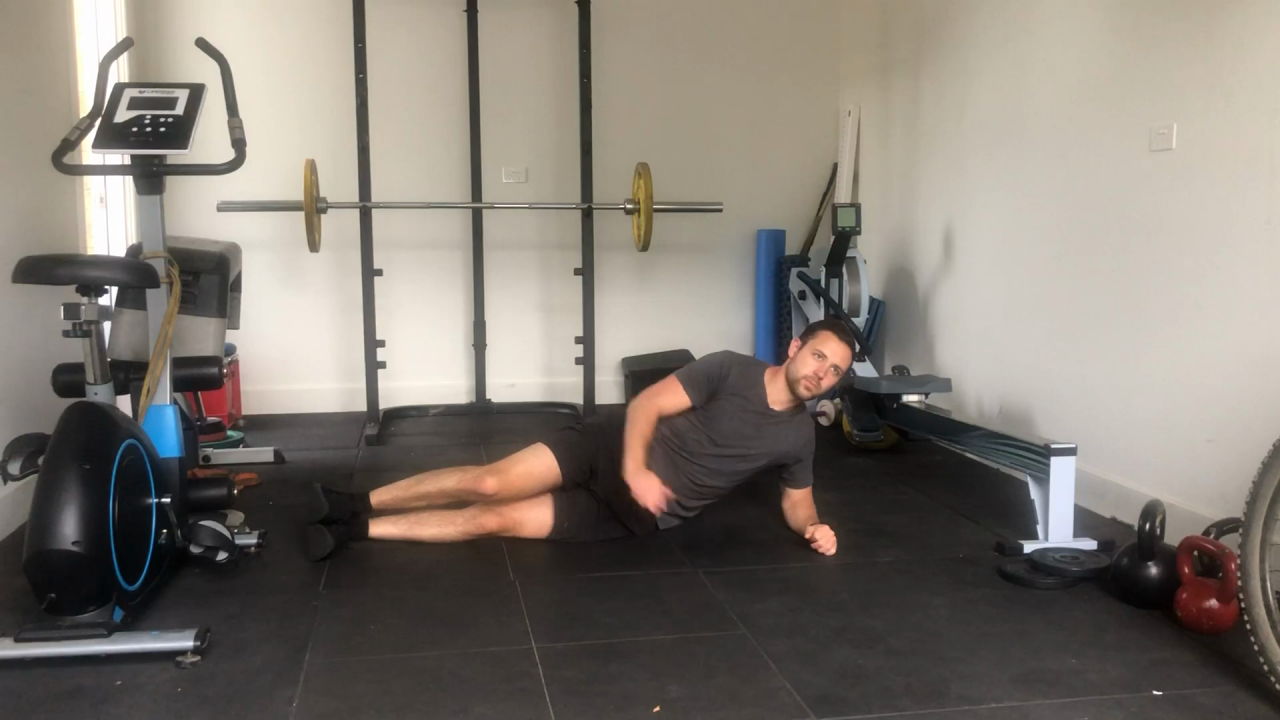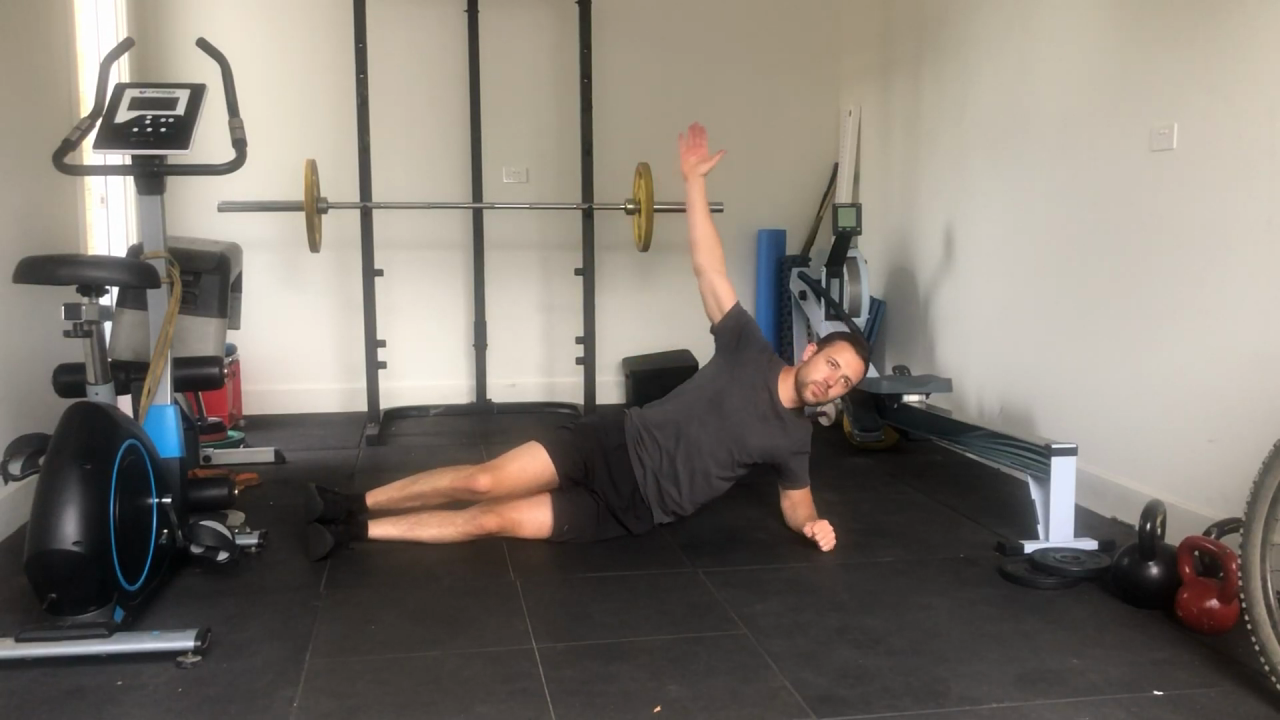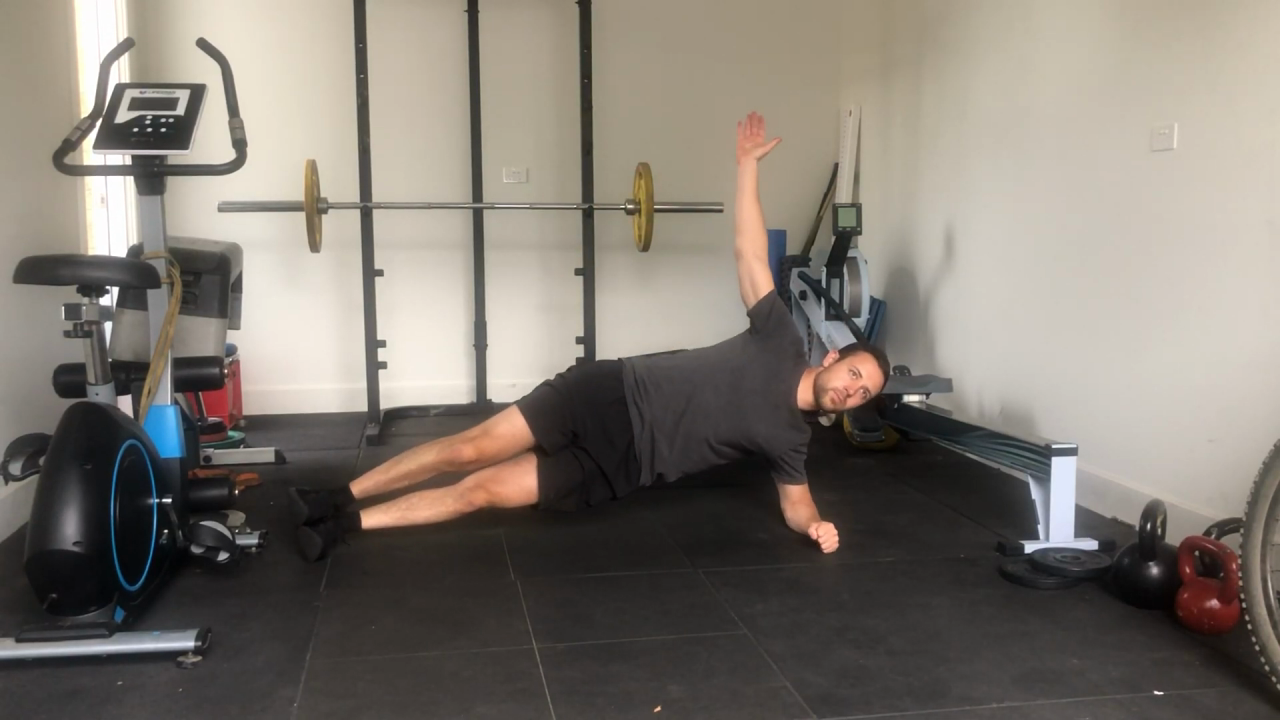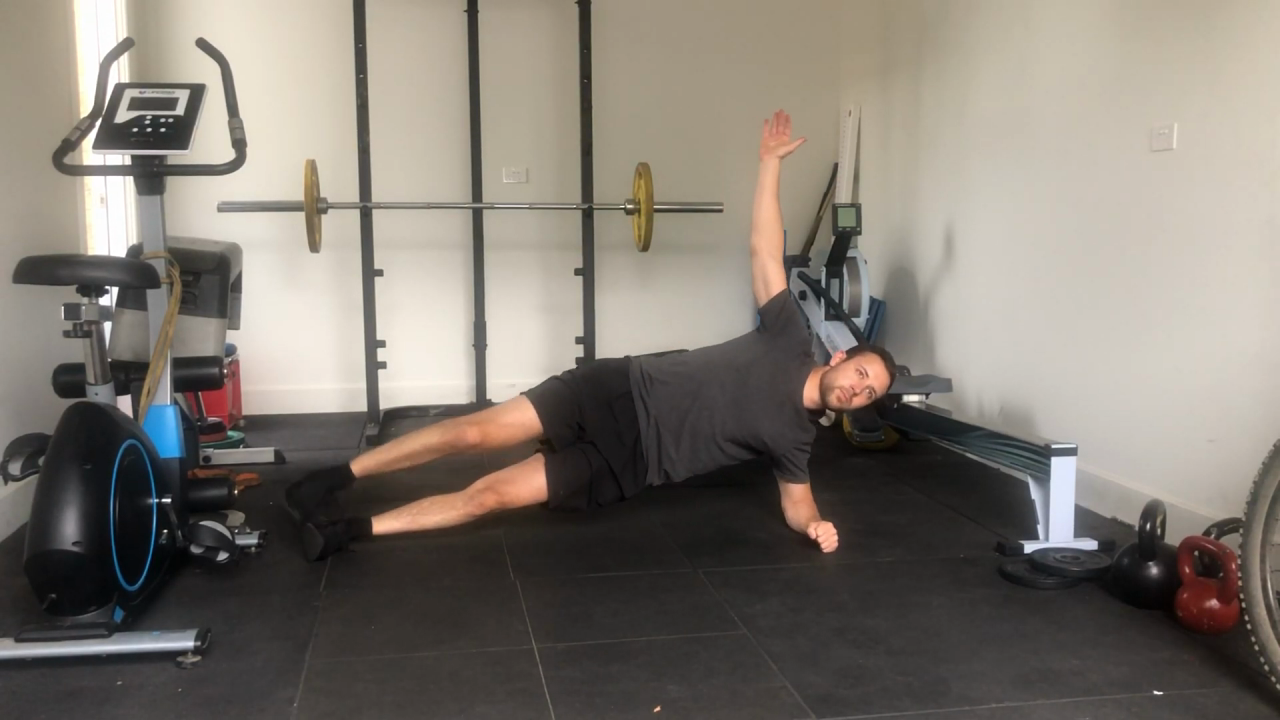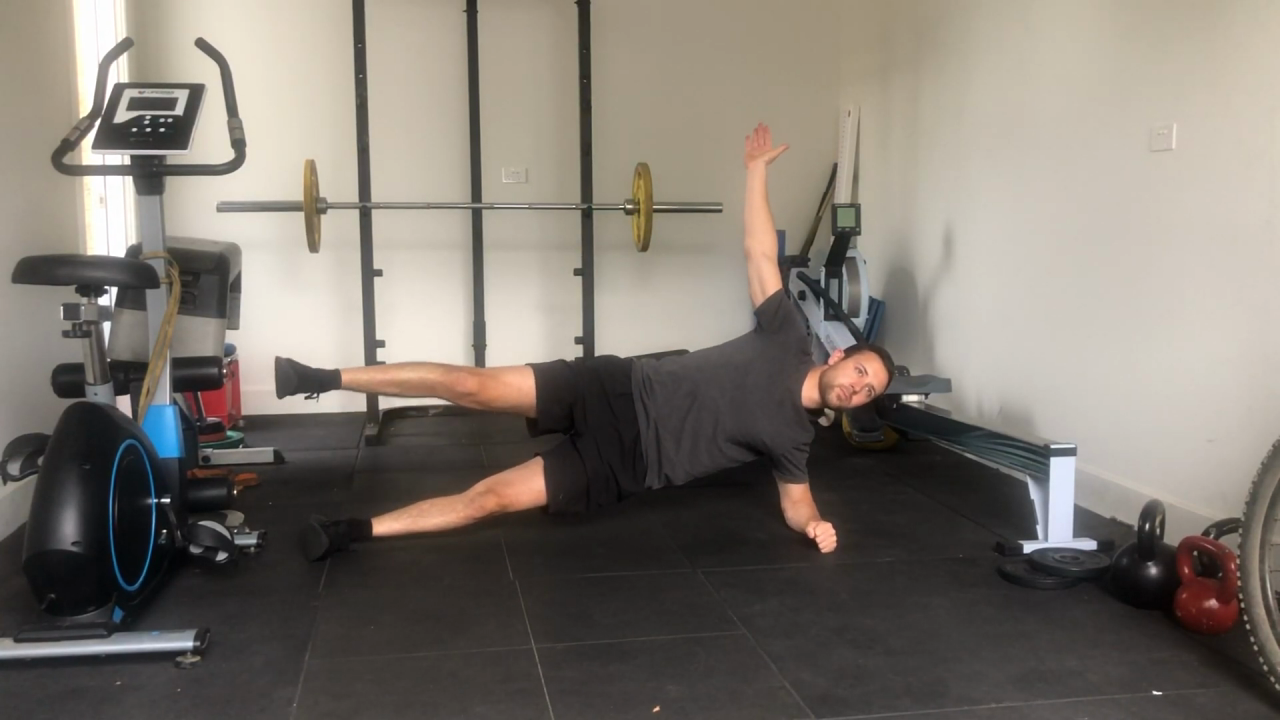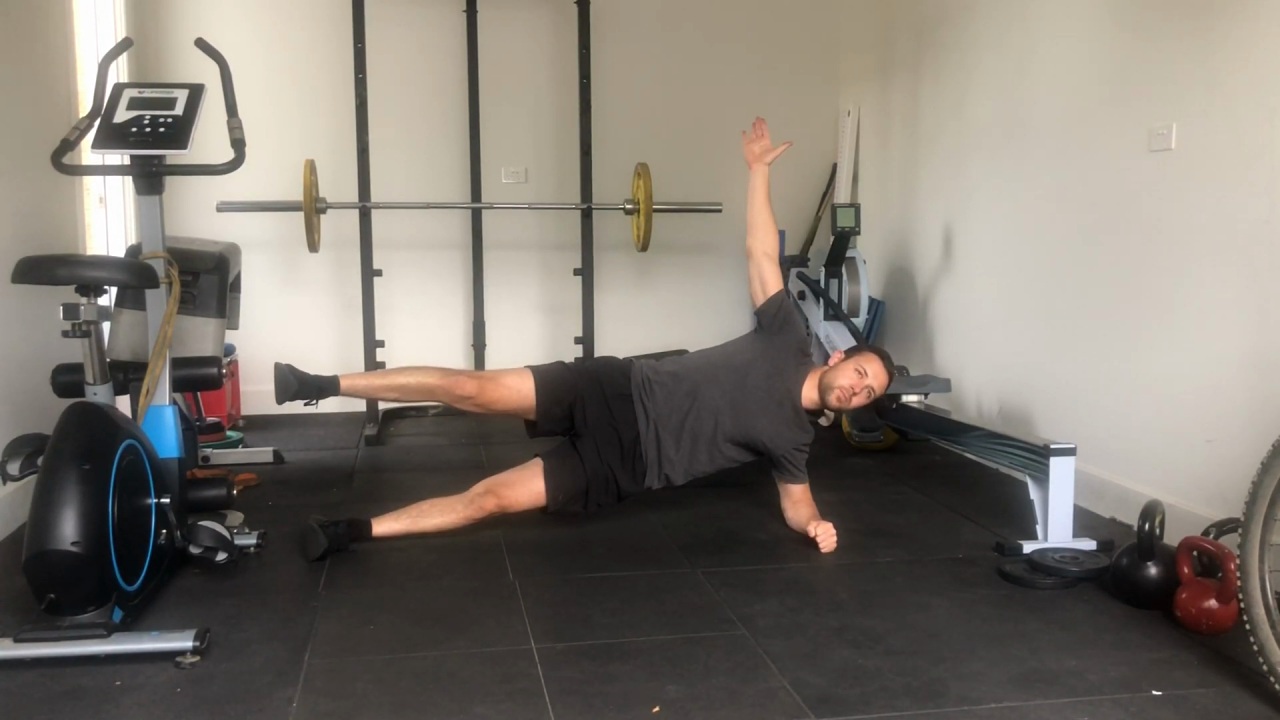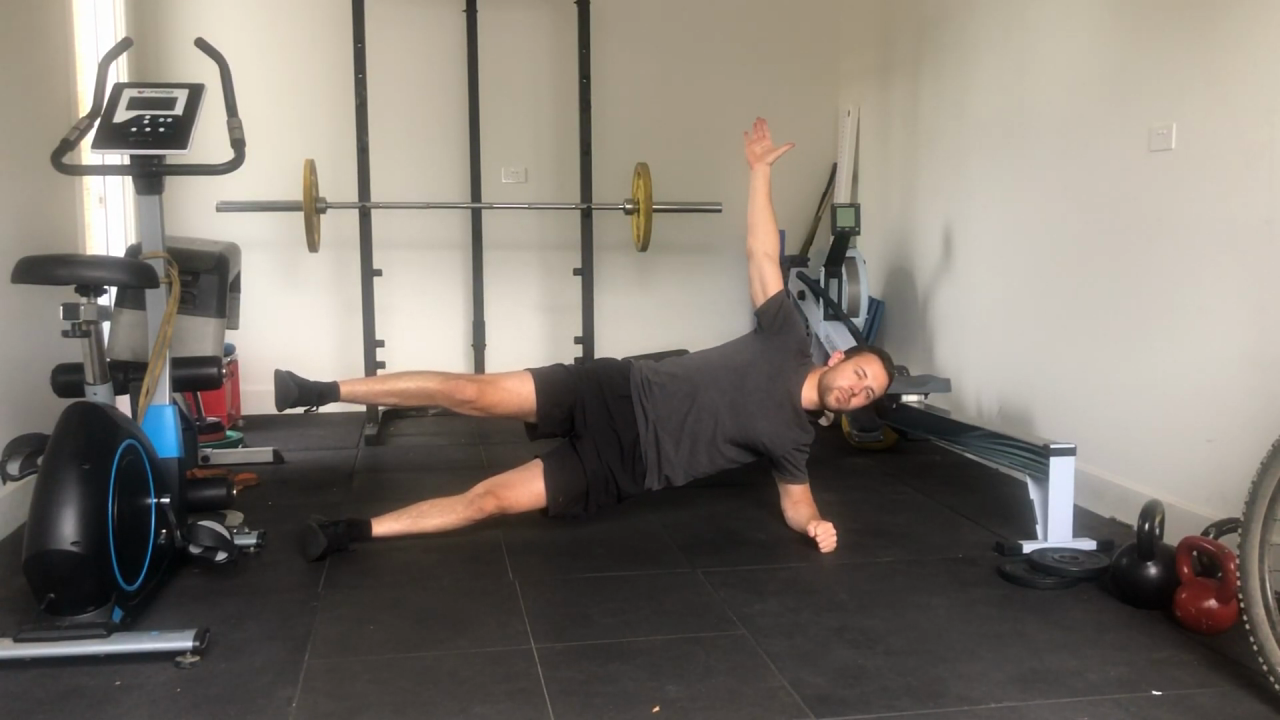
dt=0.7s
person 1, frame 1
left shoulder: (799, 434)
right shoulder: (730, 370)
left elbow: (797, 501)
right elbow: (646, 403)
left wrist: (813, 527)
right wrist: (634, 465)
left hip: (632, 515)
right hip: (615, 447)
left knee: (494, 520)
right knee: (493, 484)
left ankle: (359, 529)
right ankle: (360, 505)
person 1, frame 2
left shoulder: (793, 438)
right shoulder: (749, 351)
left elbow: (795, 499)
right elbow: (708, 269)
left wrist: (813, 526)
right wrist: (693, 179)
left hip: (634, 506)
right hip: (615, 442)
left knee: (492, 519)
right knee: (484, 483)
left ankle: (357, 532)
right ankle: (354, 506)
person 1, frame 3
left shoulder: (790, 435)
right shoulder: (782, 344)
left elbow: (794, 500)
right elbow: (749, 250)
left wrist: (816, 525)
right wrist: (748, 162)
left hip: (620, 458)
right hip: (610, 394)
left knee: (481, 490)
right knee: (472, 450)
left ankle: (347, 523)
right ankle: (341, 500)
person 1, frame 4
left shoulder: (795, 434)
right shoulder: (791, 339)
left elbow: (795, 499)
right elbow: (764, 249)
left wrist: (816, 525)
right wrist: (770, 161)
left hip: (628, 457)
right hip: (619, 392)
left knee: (491, 494)
right knee: (477, 433)
left ankle: (351, 528)
right ankle: (340, 478)
person 1, frame 5
left shoulder: (793, 434)
right shoulder: (788, 340)
left elbow: (795, 502)
right elbow: (760, 253)
left wrist: (816, 525)
right wrist: (756, 168)
left hip: (623, 462)
right hip: (618, 392)
left knee: (490, 497)
right knee: (473, 384)
left ankle: (352, 531)
right ankle: (323, 379)
person 1, frame 6
left shoulder: (793, 435)
right shoulder: (787, 339)
left elbow: (794, 499)
right elbow: (761, 253)
left wrist: (816, 525)
right wrist: (758, 170)
left hip: (624, 463)
right hip: (618, 394)
left knee: (489, 498)
right knee: (474, 389)
left ankle: (352, 531)
right ankle: (320, 385)
person 1, frame 7
left shoulder: (794, 435)
right shoulder: (788, 341)
left elbow: (795, 499)
right elbow: (763, 253)
left wrist: (816, 525)
right wrist: (760, 169)
left hip: (621, 465)
right hip: (617, 395)
left knee: (489, 499)
right knee: (473, 394)
left ankle: (352, 531)
right ankle: (322, 390)
